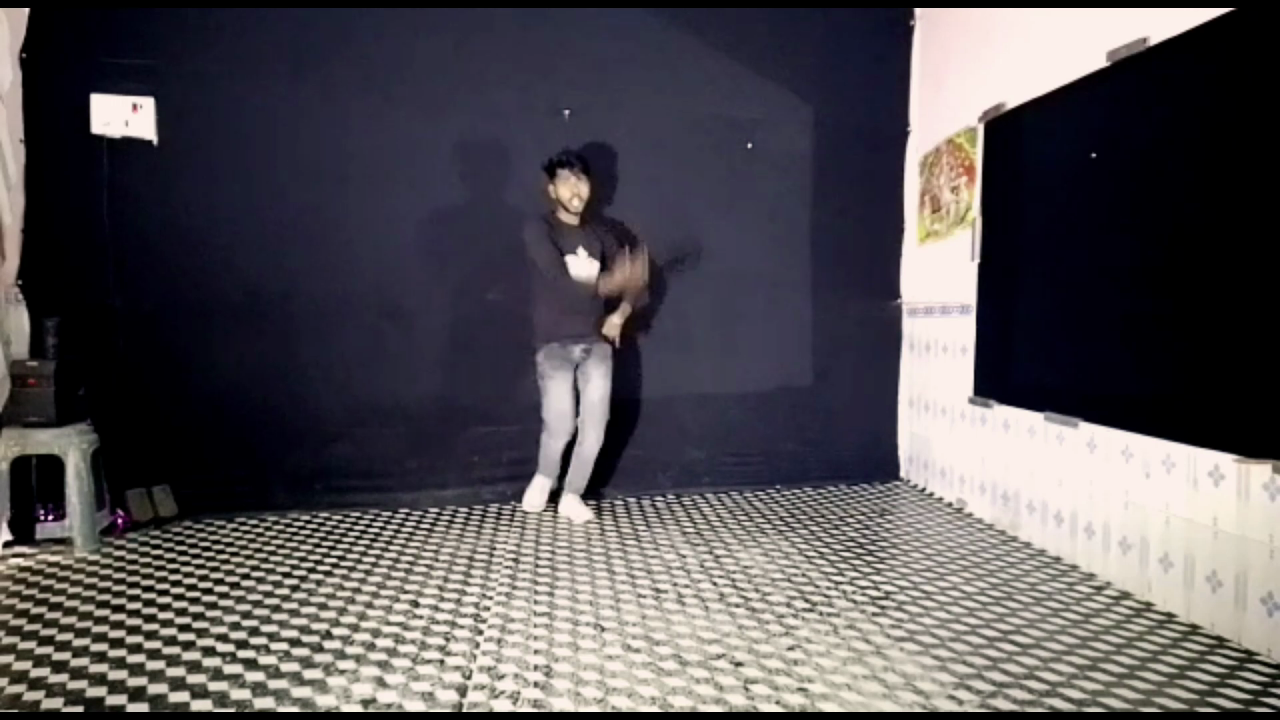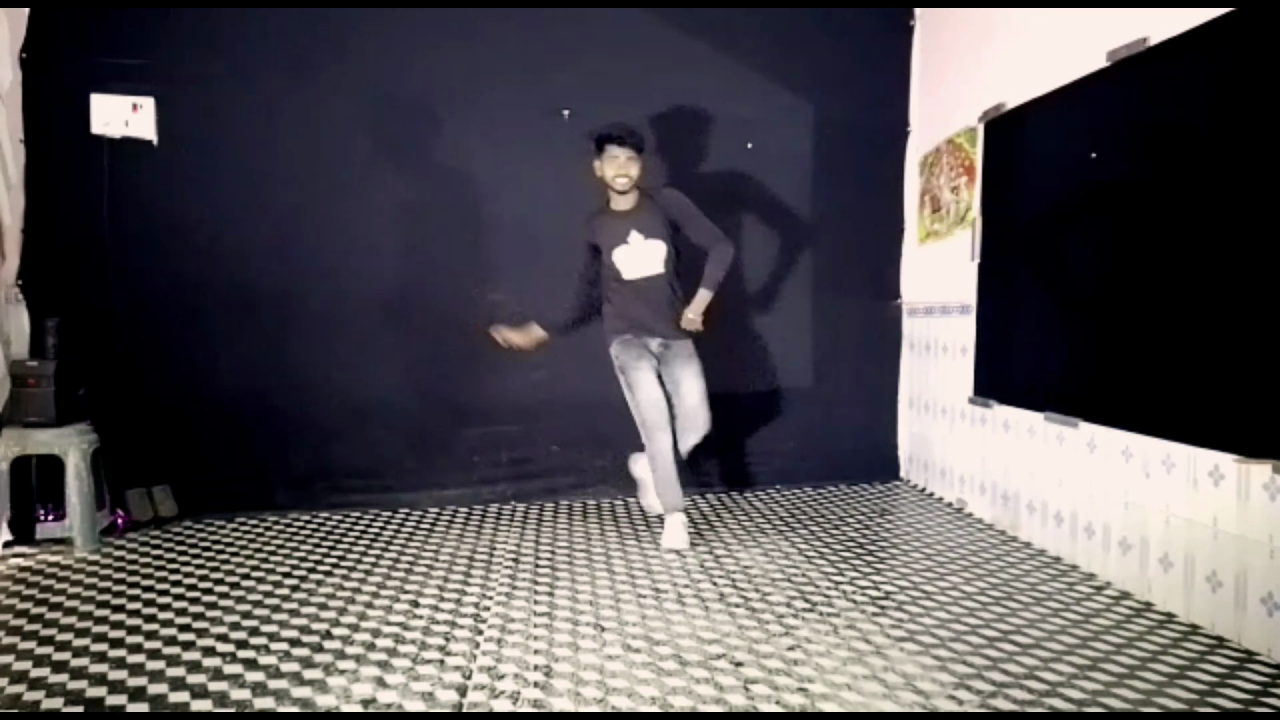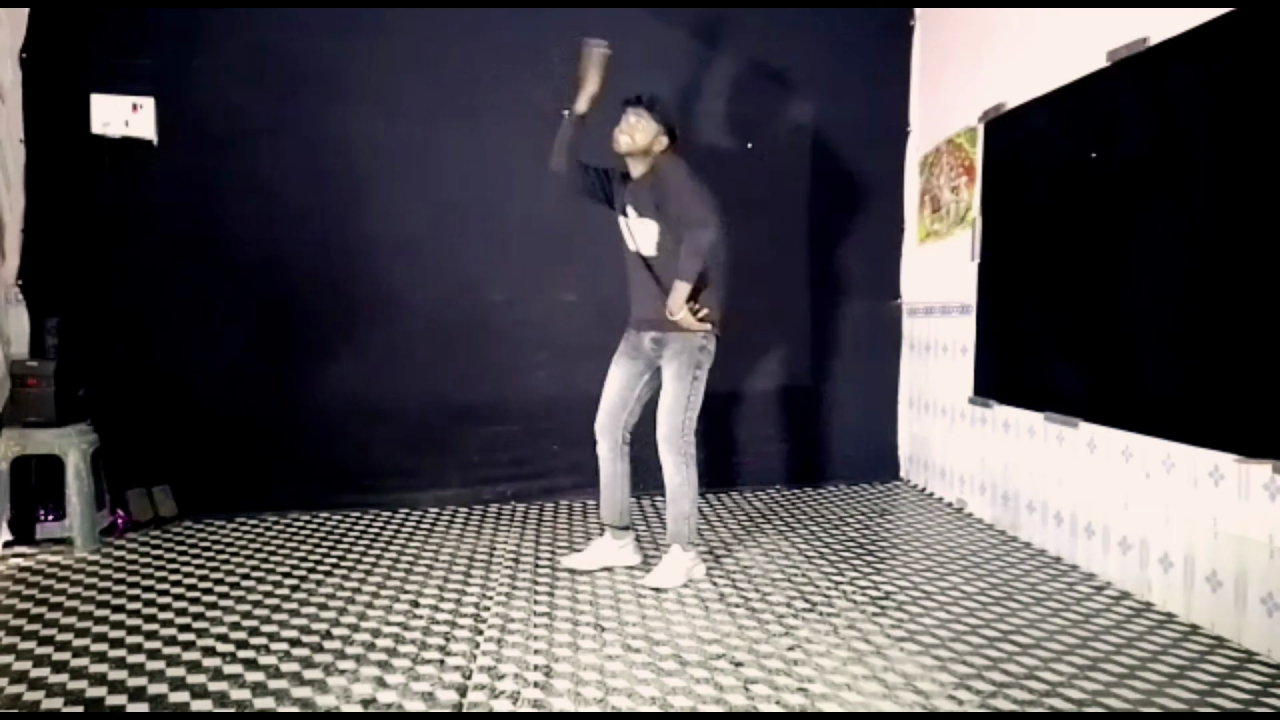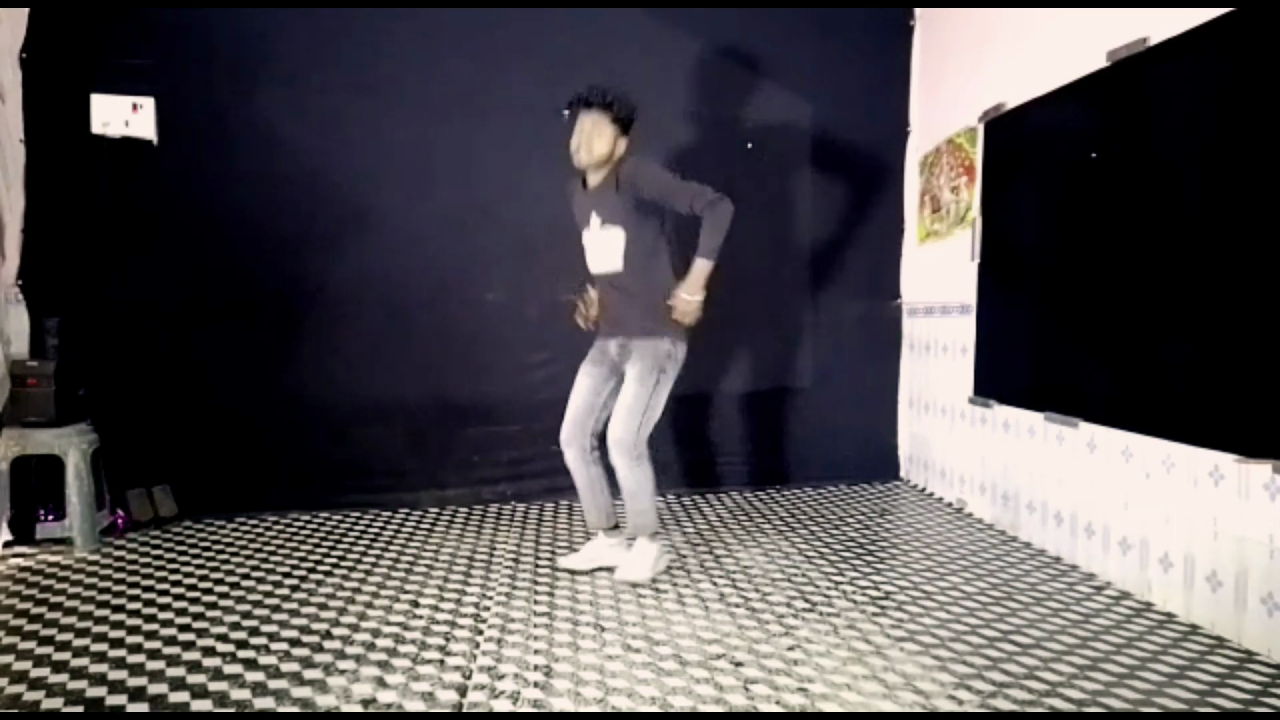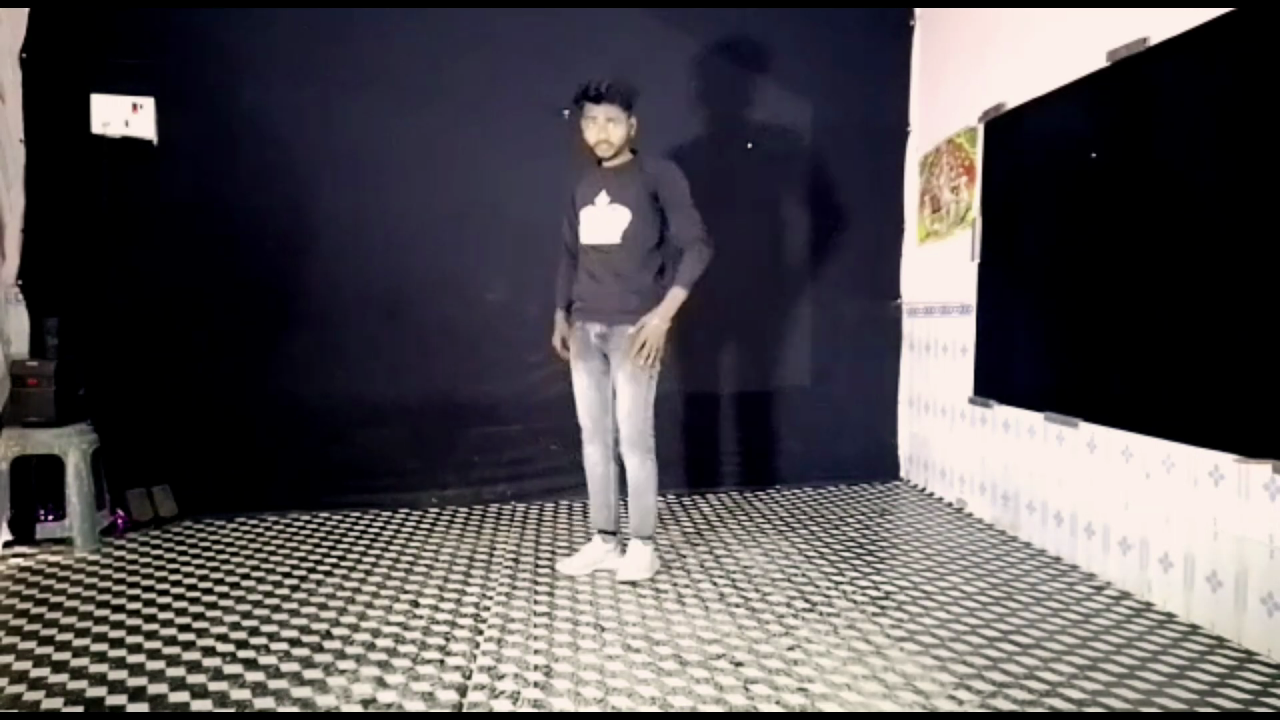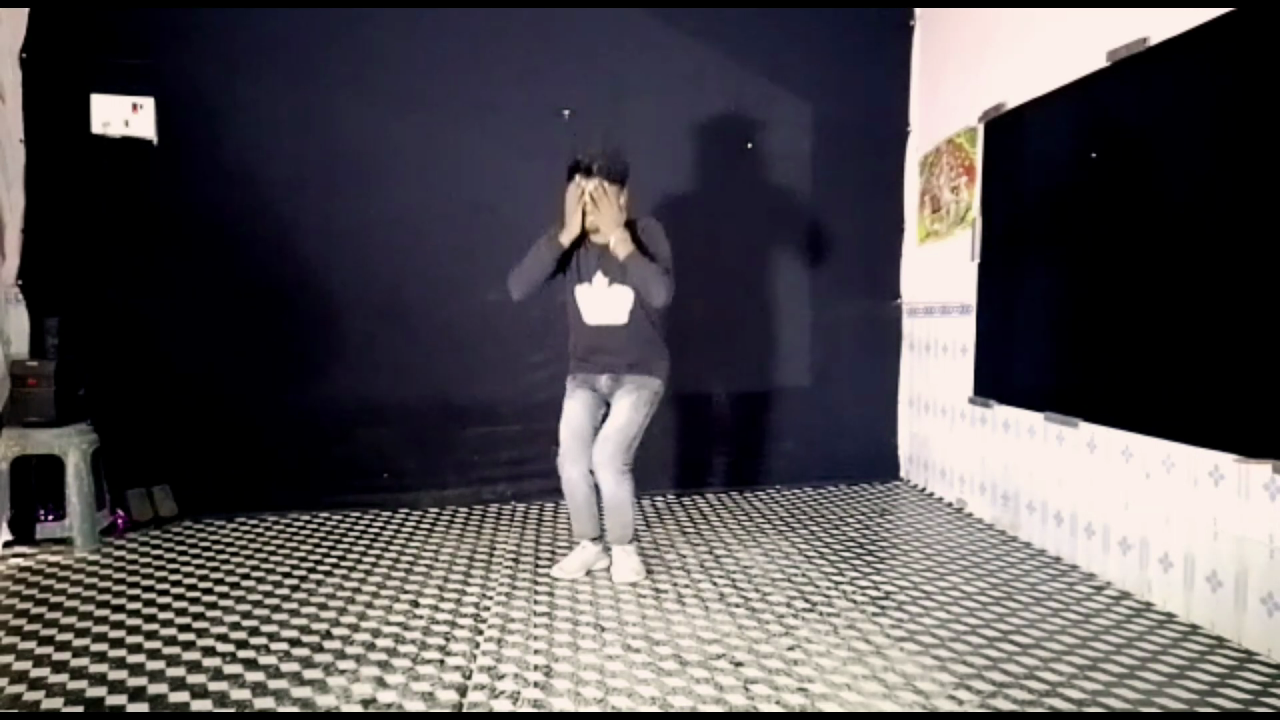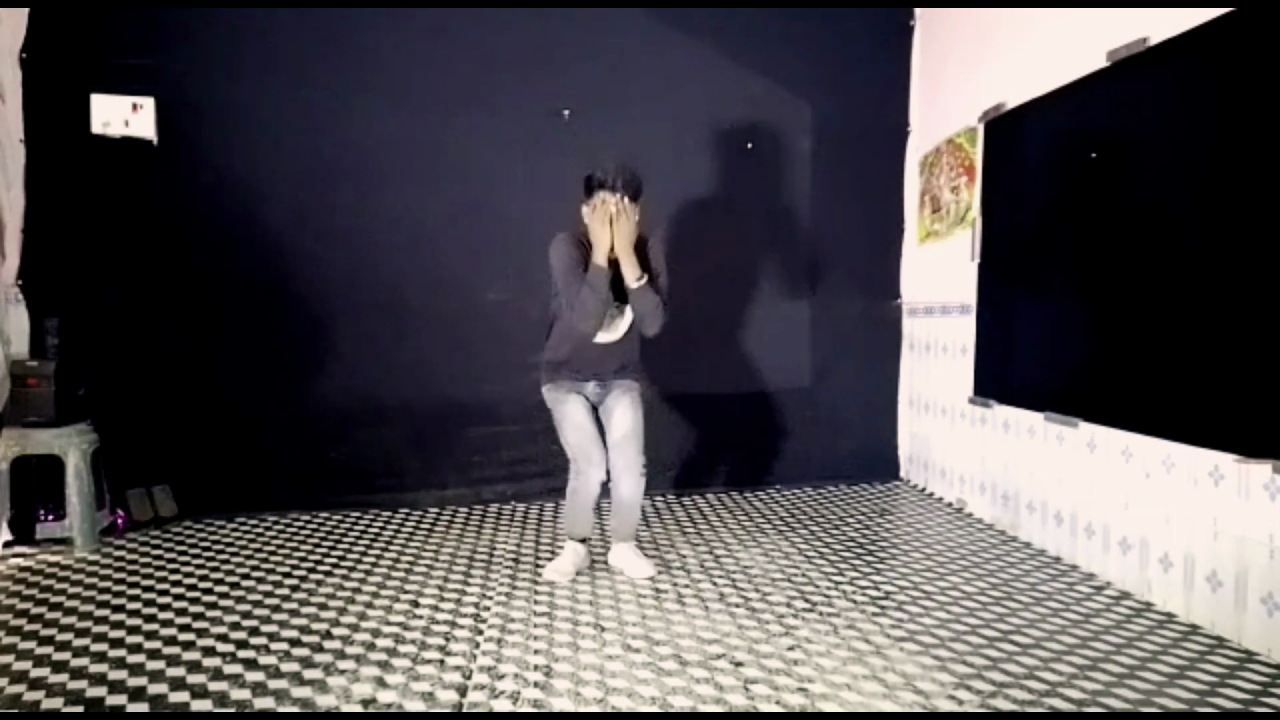
dt=0.7s
person 1, frame 1
left shoulder: (599, 234)
right shoulder: (538, 229)
left elbow: (635, 280)
right elbow: (556, 281)
left wrist: (620, 314)
right wrist: (610, 281)
left hip: (597, 340)
right hip: (556, 341)
left knee: (596, 422)
right knee: (559, 423)
left ankle: (572, 495)
right ankle: (544, 478)
person 1, frame 2
left shoulder: (667, 203)
right shoulder: (596, 228)
left elbow: (720, 246)
right elbow: (588, 299)
left wrist: (700, 302)
right wrist: (540, 332)
left hip: (675, 333)
right hip: (627, 338)
left knee: (697, 422)
right knee: (655, 424)
left ankle: (650, 466)
right ankle: (674, 515)
person 1, frame 3
left shoulder: (671, 172)
right shoulder: (618, 185)
left elbow: (704, 228)
right elbow: (564, 166)
left wrist: (681, 295)
right wrist: (584, 100)
left hip: (687, 332)
right hip: (640, 331)
left knee: (673, 439)
right knee: (608, 428)
left ankle: (685, 551)
right ankle: (617, 538)
person 1, frame 4
left shoulder: (639, 177)
right shoulder: (578, 192)
left elbow: (716, 207)
left wrist: (696, 282)
right wrist: (594, 296)
left hip: (655, 338)
right hip: (609, 341)
left knee: (623, 441)
right knee: (574, 438)
left ankle: (648, 544)
right ankle: (607, 537)
person 1, frame 5
left shoulder: (658, 175)
right shoulder: (583, 187)
left elbow: (696, 245)
left wrist: (665, 312)
right wrist: (561, 315)
left hip: (634, 327)
right hip: (585, 327)
left knee: (633, 438)
right knee: (594, 438)
left ankle: (643, 544)
right ankle: (604, 541)
person 1, frame 6
left shoulder: (646, 232)
right shoulder: (566, 239)
left elbow: (661, 295)
right elbow: (518, 288)
left wrist: (617, 235)
right wrist: (568, 232)
left hip: (640, 373)
right hip: (585, 373)
left knee: (607, 457)
right knee: (571, 459)
left ankle: (623, 546)
right ankle: (590, 545)
person 1, frame 7
left shoulder: (643, 250)
right shoulder: (568, 247)
left elbow: (651, 323)
right elbow: (579, 323)
left wrist: (627, 258)
right wrist: (600, 257)
left hip: (619, 379)
right hip: (564, 377)
left knee: (629, 470)
right knee: (590, 467)
left ankle: (623, 544)
right ankle: (574, 545)
